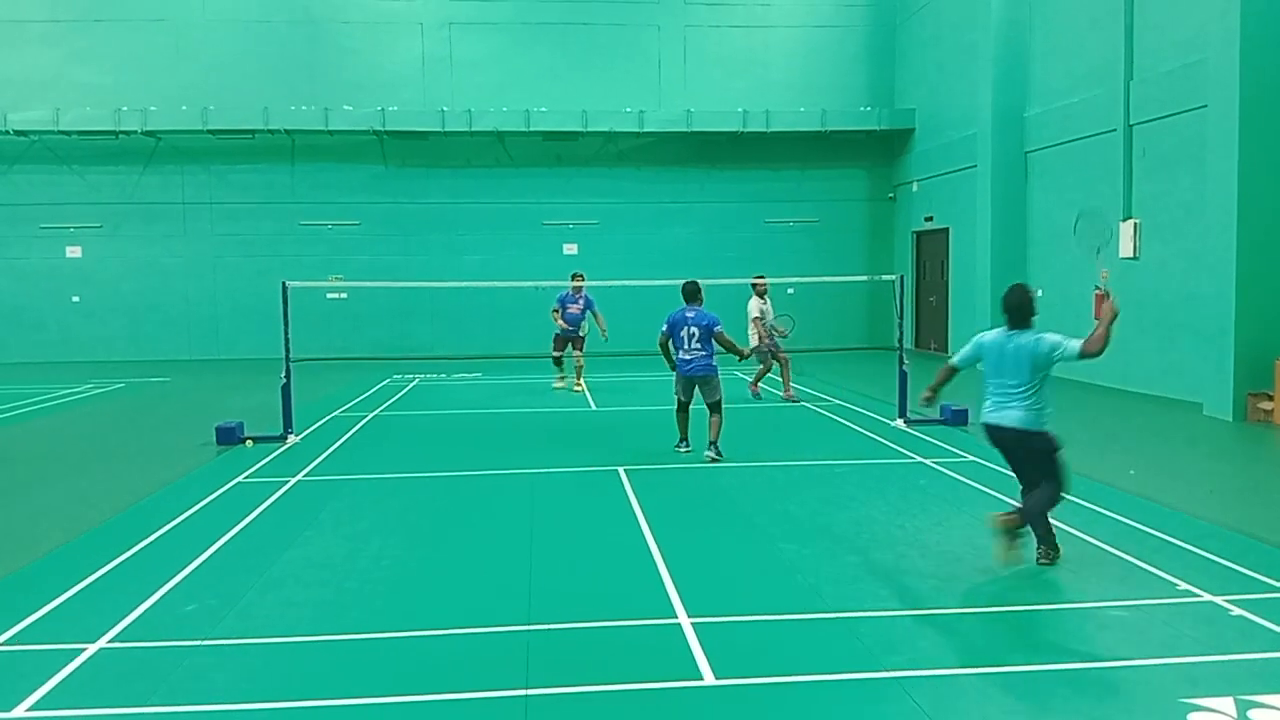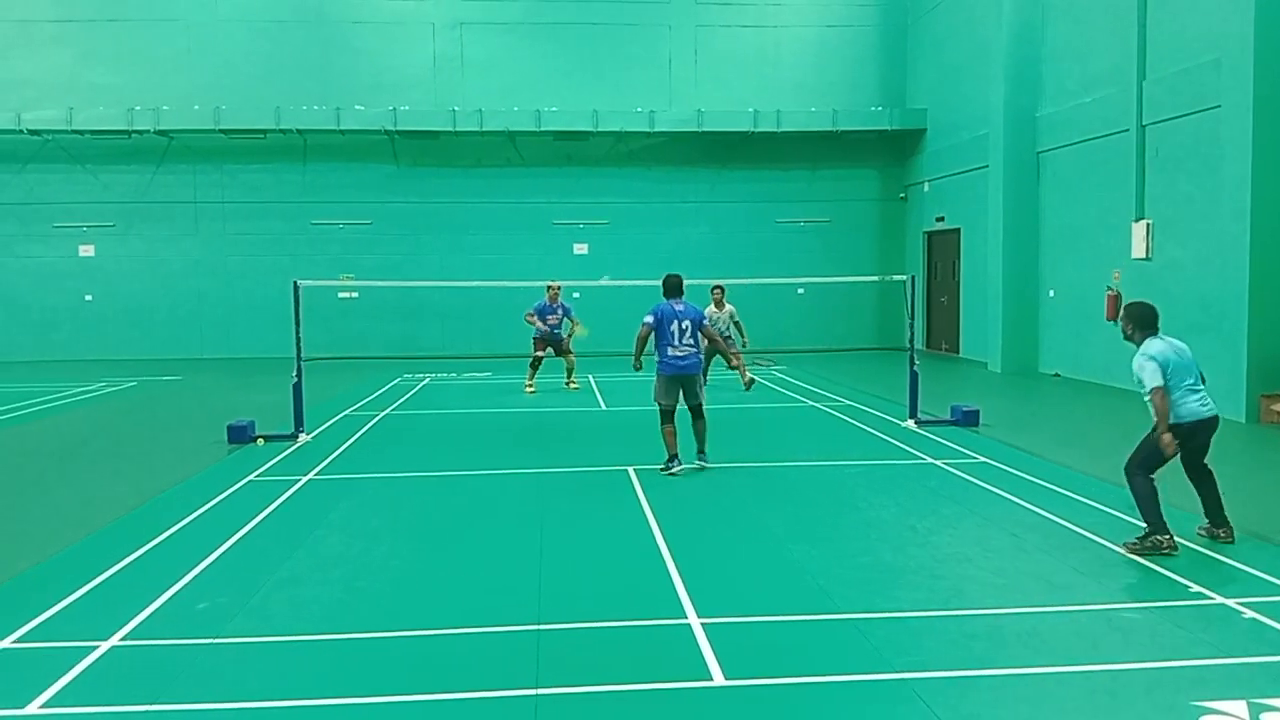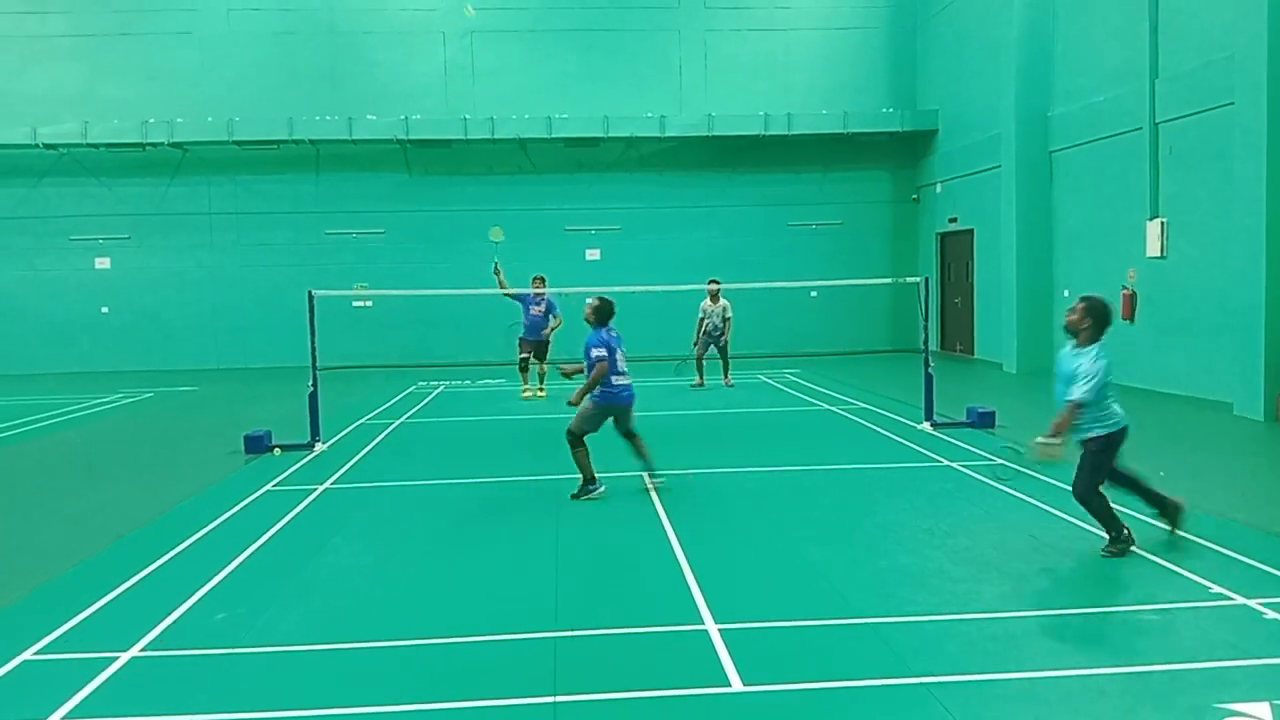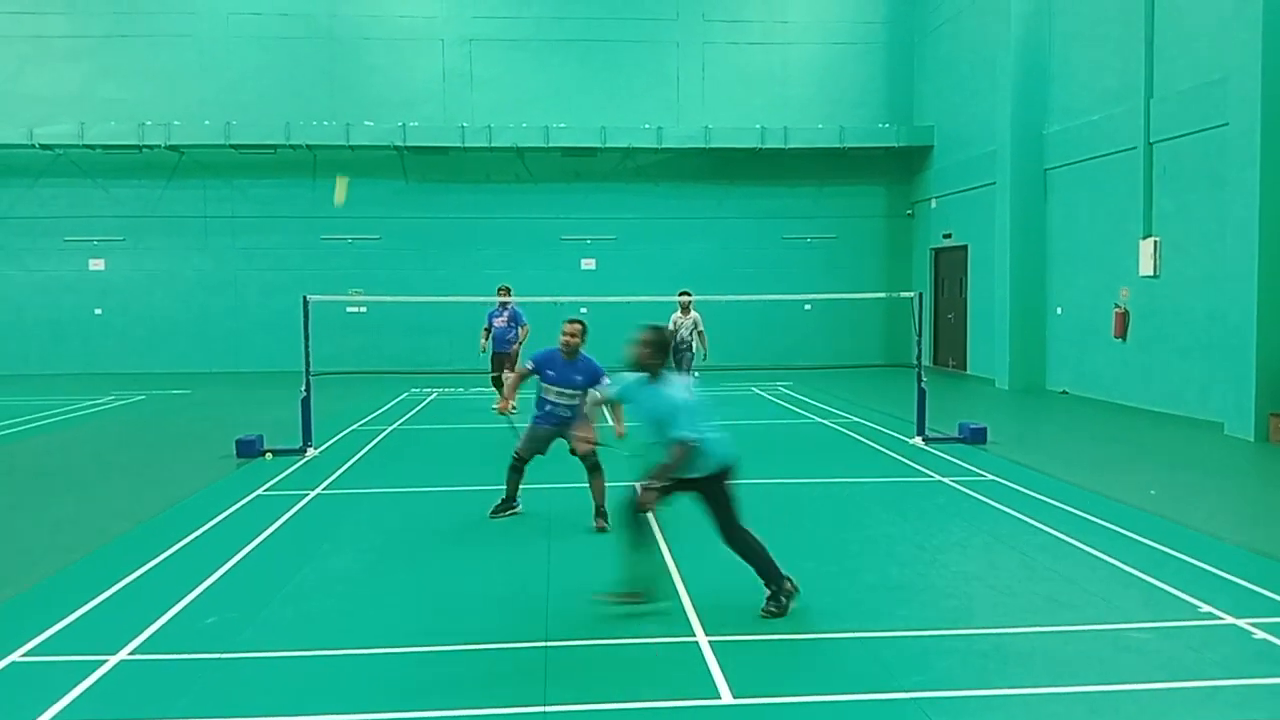
dt=0.7s
person 1, frame 1
left shoulder: (985, 340)
right shoulder: (1043, 343)
left elbow: (951, 367)
right elbow: (1093, 349)
left wrist: (932, 391)
right wrist: (1108, 318)
left hip: (993, 424)
right hip: (1026, 428)
left knee: (1032, 483)
right knee: (1053, 484)
left ankle: (1046, 545)
right ankle: (1012, 521)
person 1, frame 2
left shoulder: (1145, 357)
right shoulder: (1176, 345)
left elbow: (1158, 395)
right elbow: (1200, 381)
left wrist: (1163, 433)
left hip: (1182, 424)
right hip: (1207, 418)
left knee: (1136, 470)
right knee: (1197, 467)
left ankle: (1158, 534)
right ankle: (1220, 526)
person 1, frame 3
left shoulder: (1093, 362)
right shoulder: (1071, 349)
left elbow: (1074, 407)
left wrist: (1052, 436)
right wrist: (1060, 426)
left hip: (1104, 431)
right hip: (1093, 429)
left knee: (1084, 488)
right knee: (1109, 473)
left ankle: (1120, 536)
right ankle: (1167, 507)
person 1, frame 4
left shoulder: (676, 395)
right shoulder: (636, 384)
left elbow: (684, 448)
right elbow: (599, 397)
left wrist: (654, 483)
left hip: (706, 467)
right hip: (681, 471)
left knee: (730, 531)
right knee: (637, 511)
left ankle: (780, 587)
right ankle: (642, 585)
person 2, frame 1
left shoulder: (674, 316)
right shoulder: (709, 317)
left elbow: (662, 342)
right elbow: (725, 342)
left wrist: (671, 361)
right wrist: (742, 353)
left hip: (683, 370)
right hip: (706, 370)
left knee: (682, 405)
right knee: (715, 409)
left ankle: (683, 441)
right ankle: (712, 446)
person 2, frame 2
left shoulder: (658, 310)
right shoulder: (695, 311)
left elbow: (643, 334)
right elbow: (713, 338)
left wrist: (637, 358)
right wrist: (728, 355)
left hip: (668, 370)
right hip: (693, 369)
left knee: (667, 415)
right knee: (697, 412)
left ankle: (674, 459)
right ankle: (701, 453)
person 2, frame 3
left shoulder: (596, 338)
right shoulder: (613, 333)
left elbow: (601, 370)
left wrist: (580, 394)
right wrist: (577, 369)
left hip: (605, 397)
right hip: (626, 395)
left knee: (573, 435)
right knee: (628, 433)
left ankle: (591, 483)
right ankle: (650, 470)
person 2, frame 4
left shoulder: (590, 368)
right shoulder: (545, 357)
right elbow: (519, 376)
left wrist: (618, 424)
right wrist: (506, 399)
left hip: (575, 422)
right hip: (544, 420)
left knee: (590, 459)
right knee: (519, 459)
left ankle: (600, 512)
right ankle: (511, 501)
